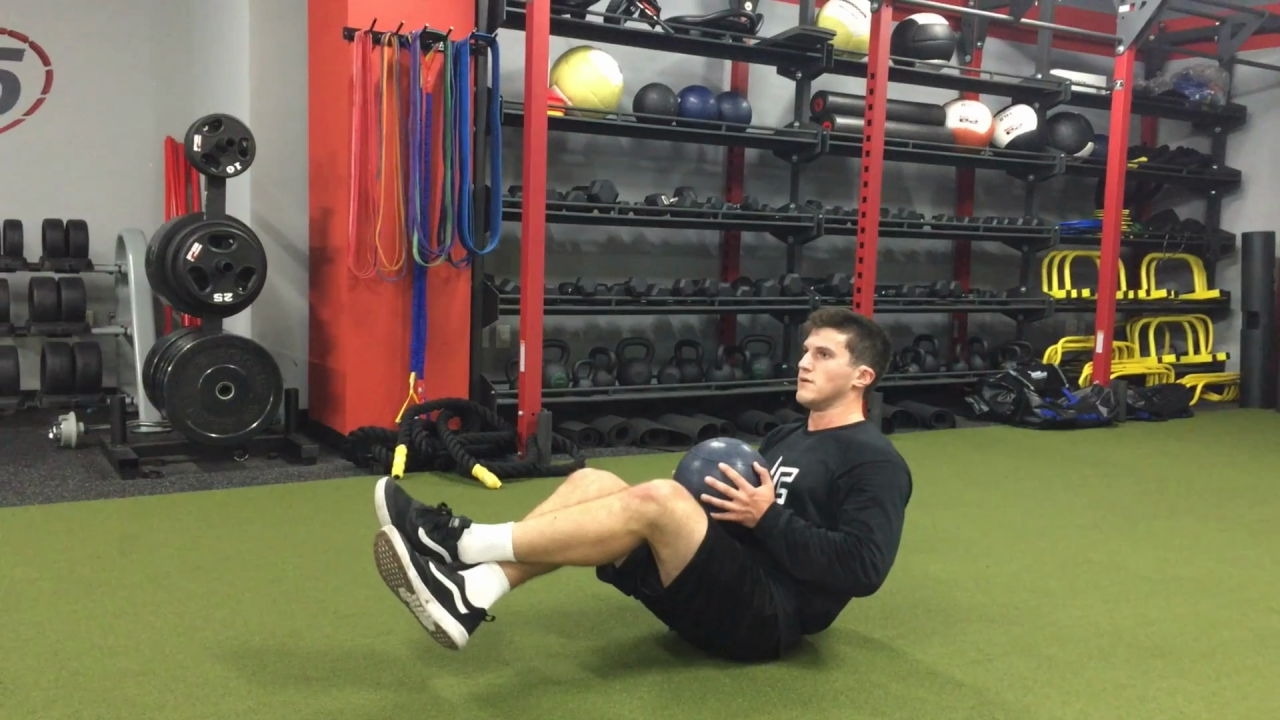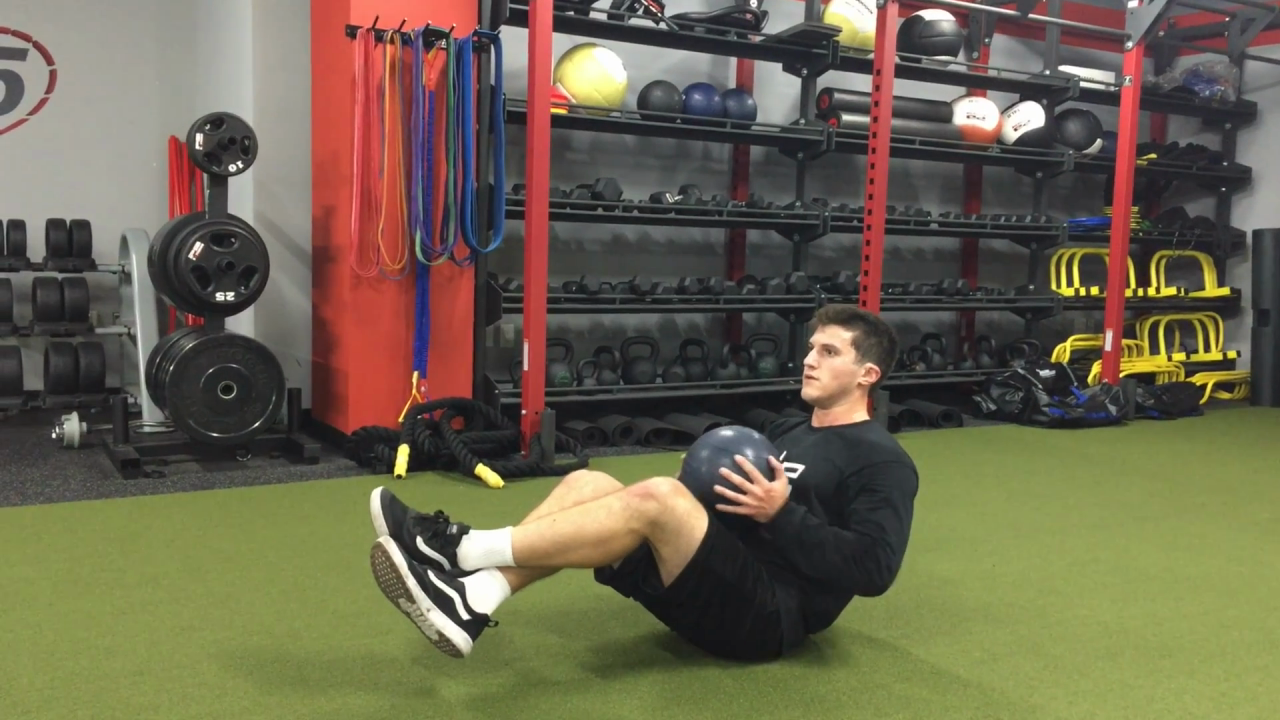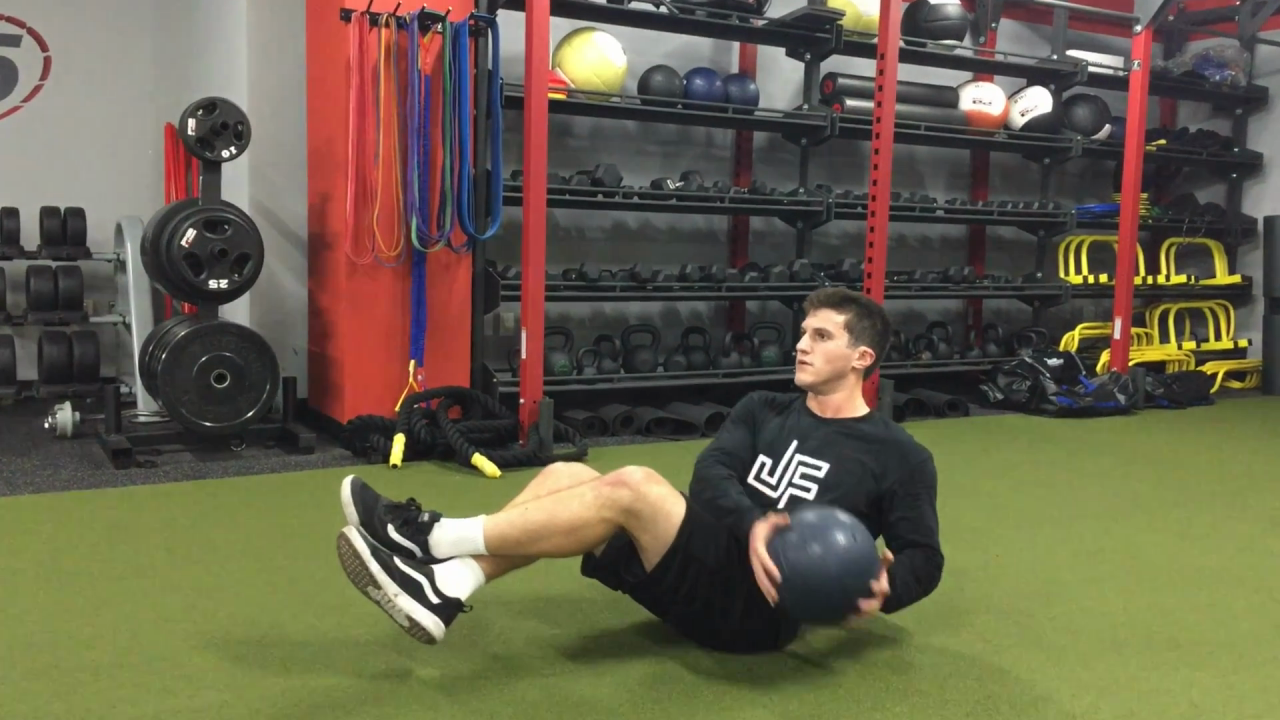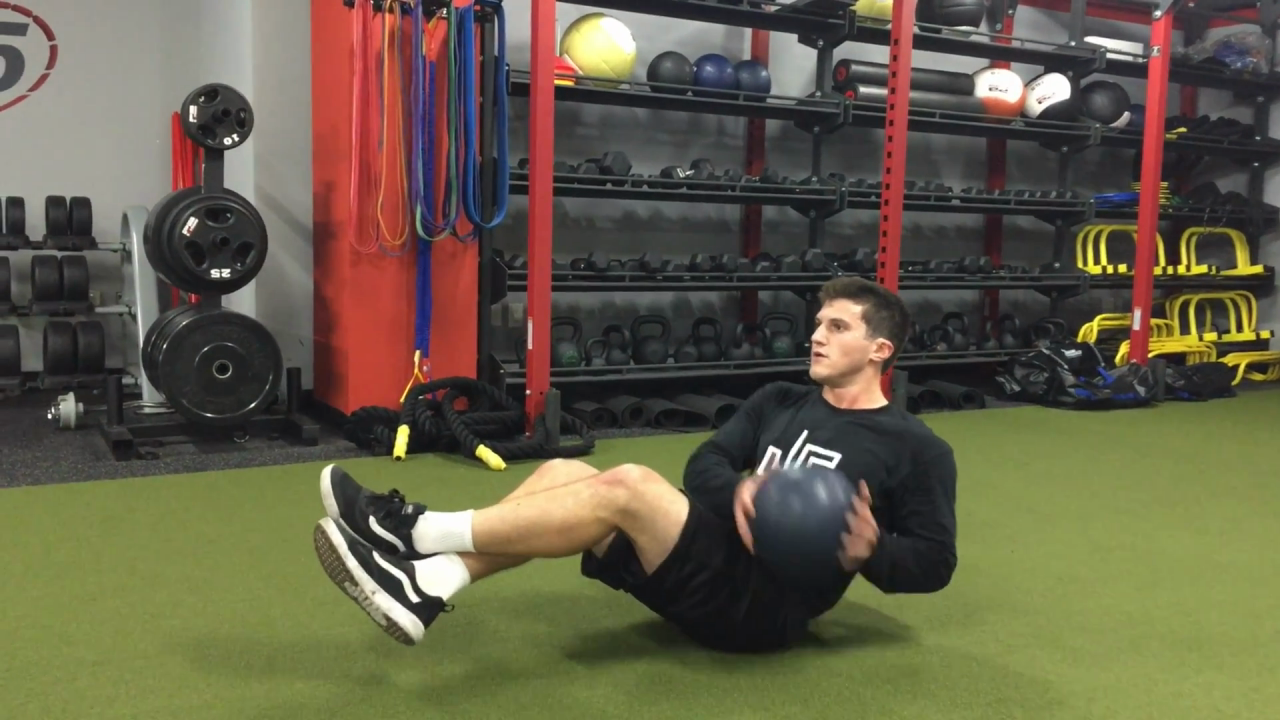
dt=0.5s
person 1, frame 1
left shoulder: (874, 463)
right shoulder: (785, 438)
left elbow: (862, 568)
left wrist: (769, 518)
right wrist: (715, 504)
left hip: (765, 615)
right hip: (717, 588)
left knee: (658, 497)
right knee: (591, 483)
left ankle: (468, 541)
right ankle: (469, 594)
person 1, frame 2
left shoulder: (881, 461)
right shoulder: (787, 432)
left elbow: (872, 569)
left wrist: (783, 515)
right wrist: (712, 494)
left hip: (768, 614)
right hip: (716, 586)
left knee: (658, 495)
right knee: (585, 484)
left ankle: (467, 549)
right ankle: (471, 600)
person 1, frame 3
left shoulder: (899, 457)
right shoulder: (763, 409)
left elbow: (923, 557)
right elbow: (710, 474)
left wrist: (884, 586)
right wrist: (753, 523)
left hip: (752, 601)
right hip: (707, 567)
left knee: (634, 485)
right knee: (566, 475)
left ankle: (439, 538)
right ankle: (442, 591)
person 1, frame 4
left shoulder: (916, 449)
right shoulder: (780, 402)
left elbow: (935, 559)
right elbow: (704, 467)
left wrist: (869, 550)
right wrist: (738, 491)
left hip: (765, 601)
right hip: (724, 557)
left knee: (630, 485)
right knee: (566, 472)
left ankle: (425, 532)
right ankle: (424, 587)
